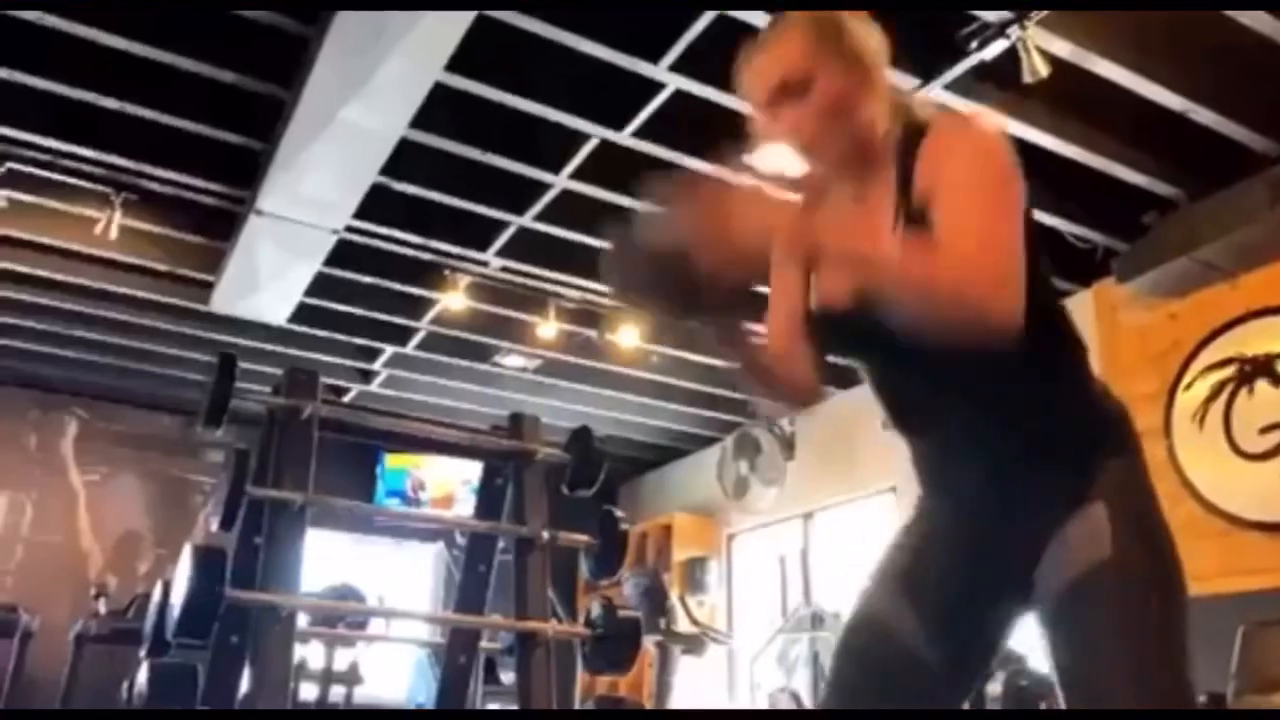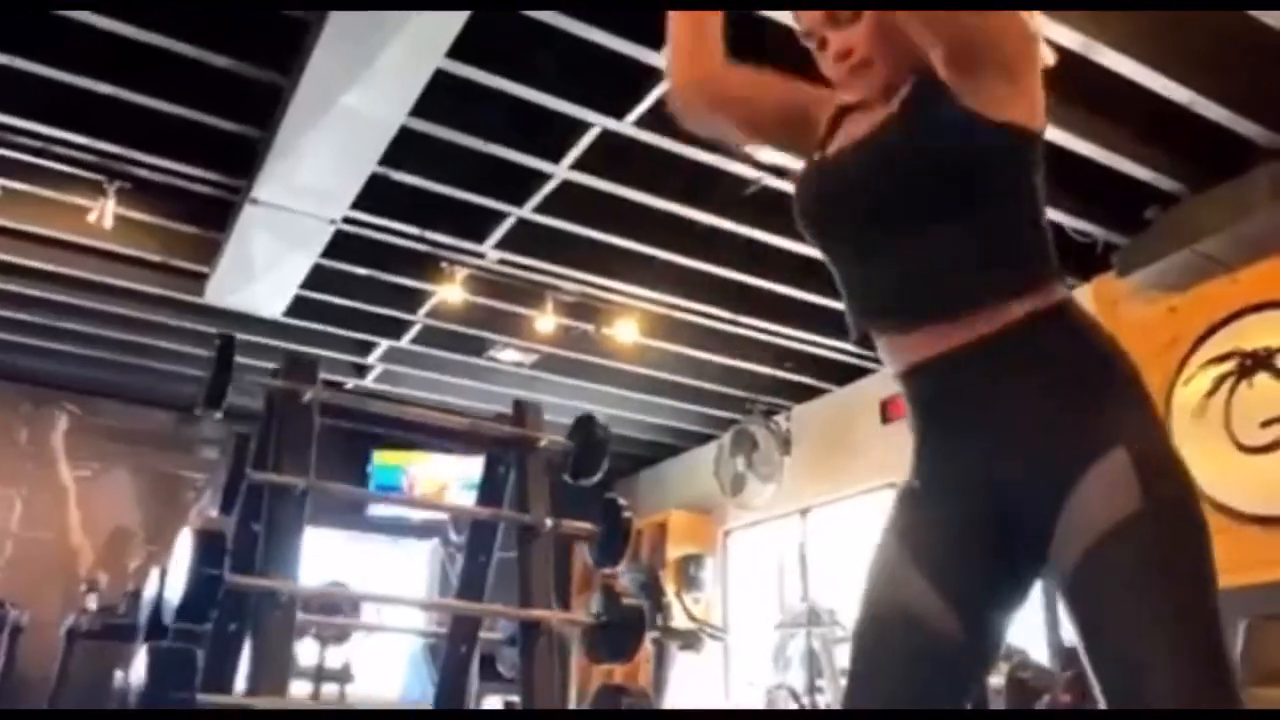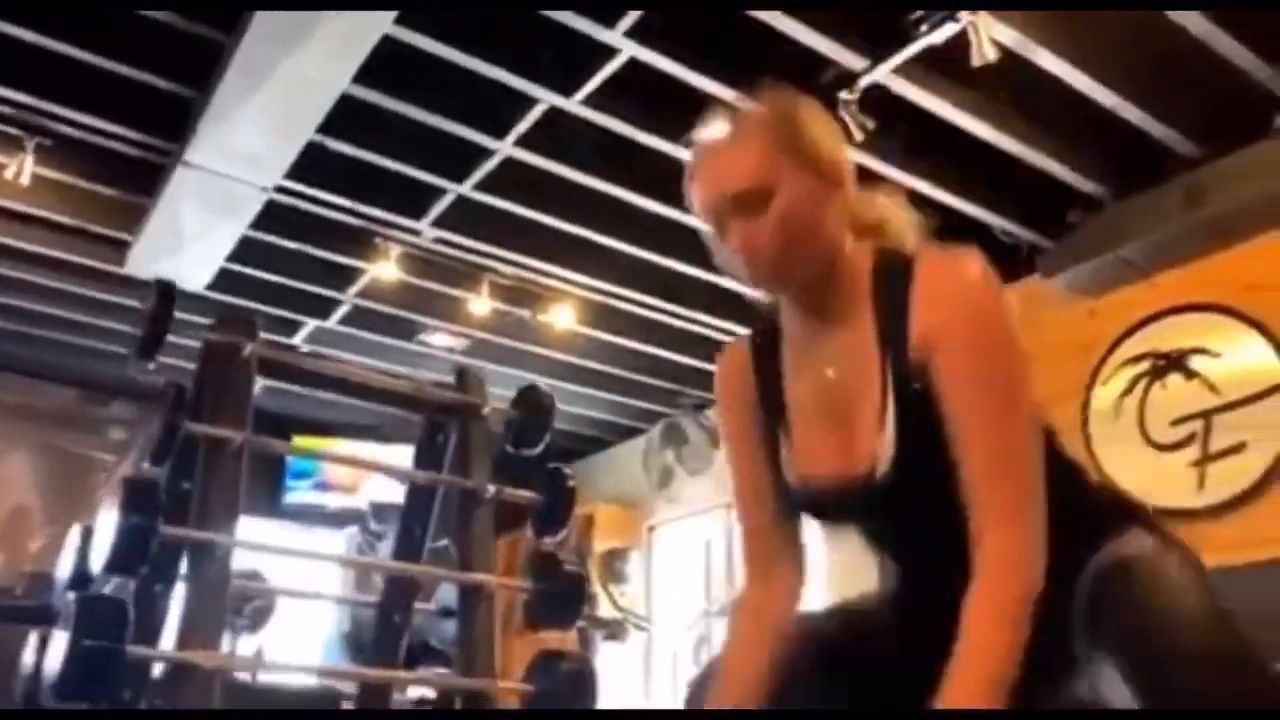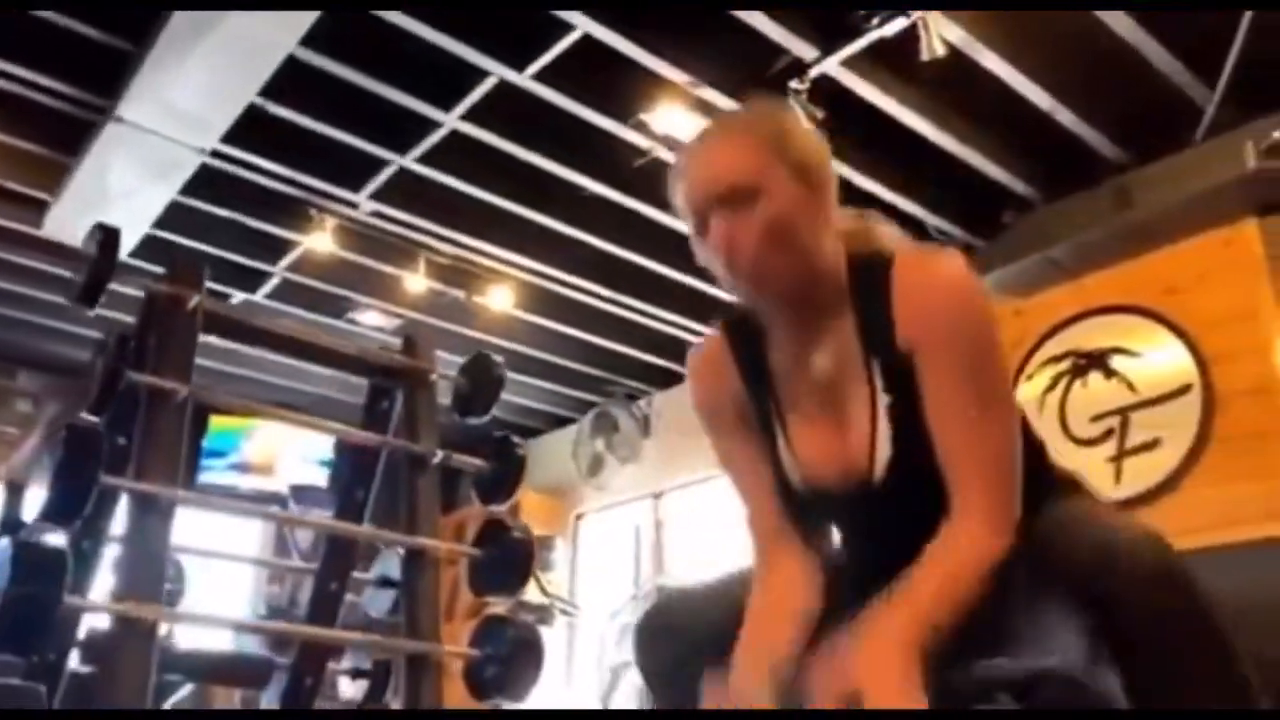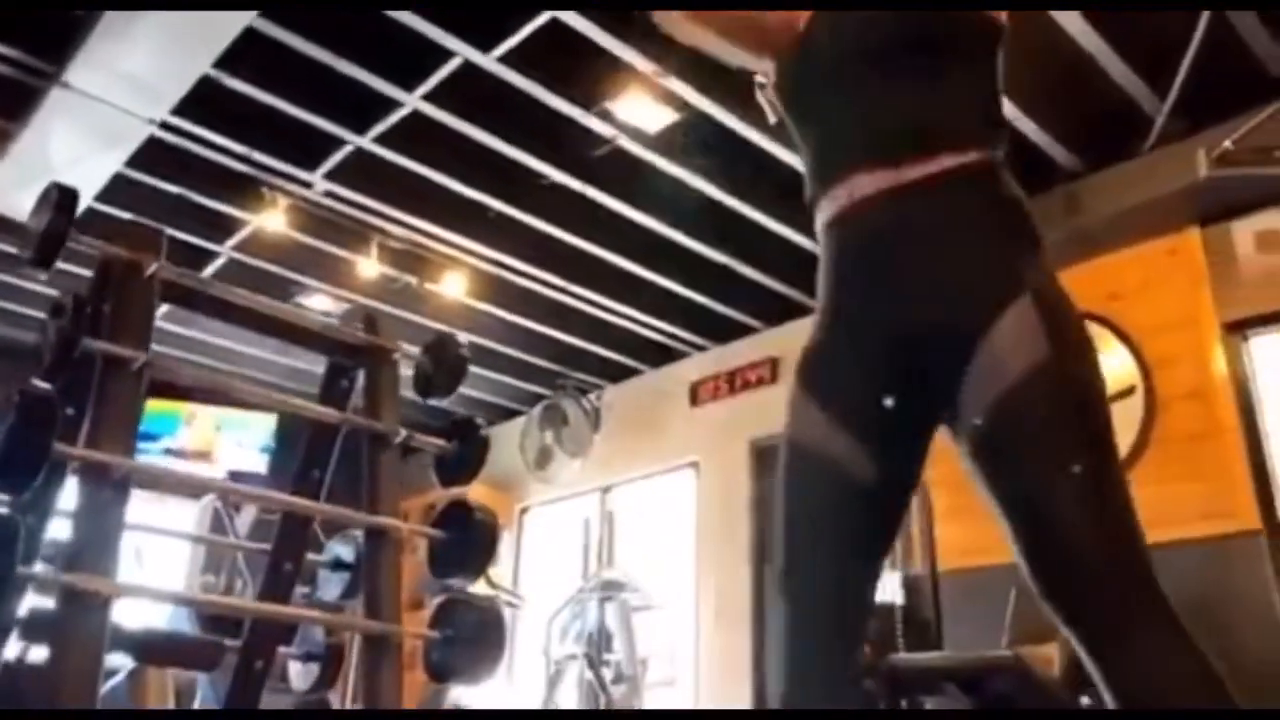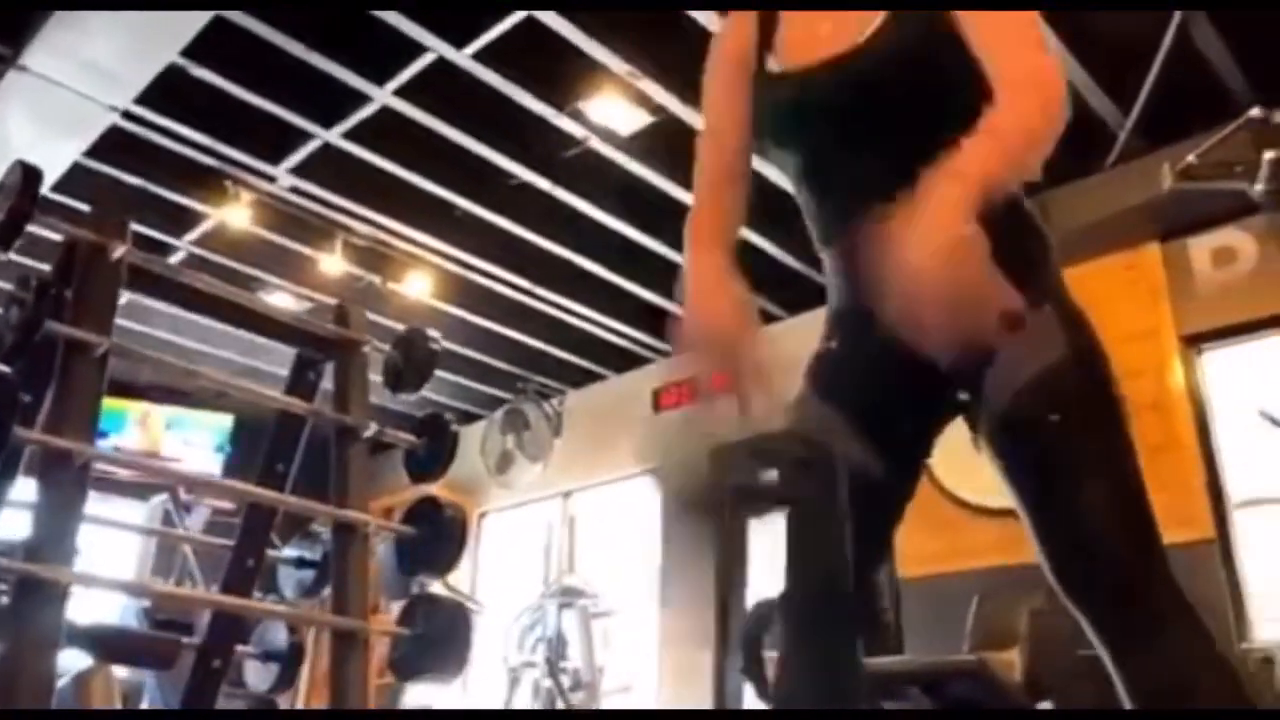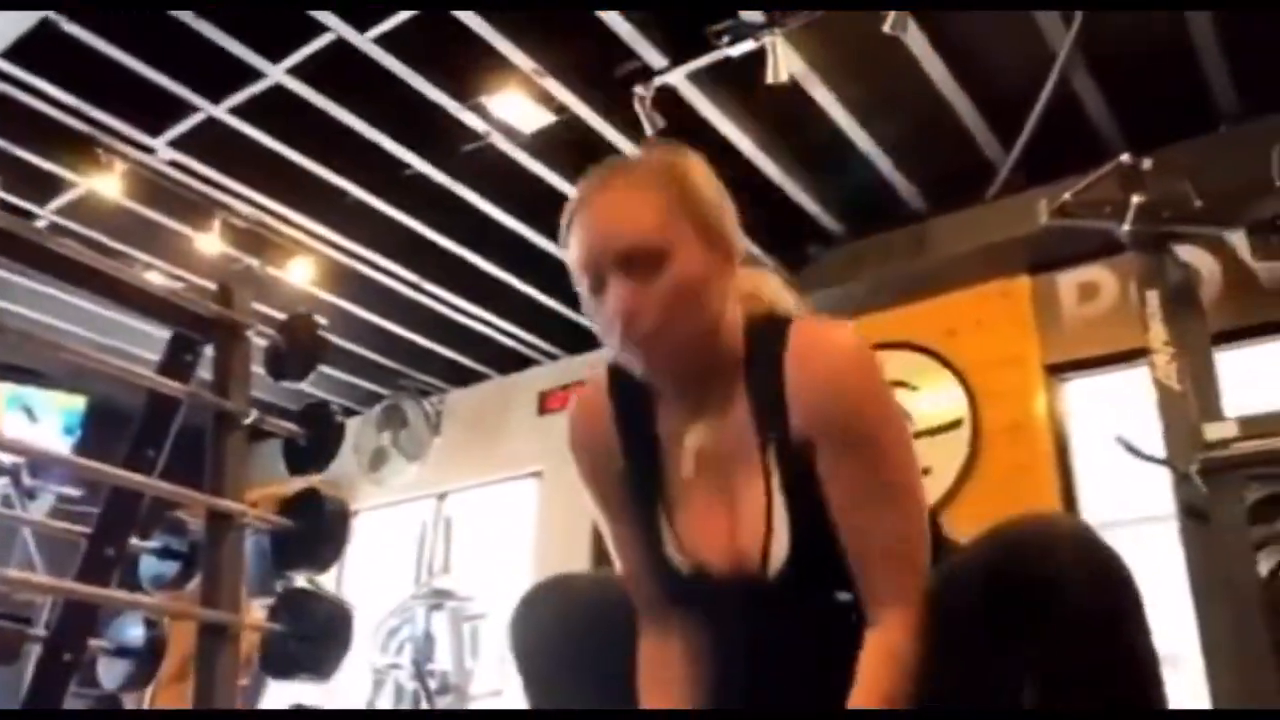
dt=0.5s
person 1, frame 1
left shoulder: (958, 148)
right shoulder: (806, 213)
left elbow: (987, 299)
right elbow: (795, 380)
left wrist: (804, 228)
right wrist: (721, 319)
left hip: (1073, 486)
right hip: (958, 511)
right knee: (854, 711)
person 1, frame 2
left shoulder: (978, 64)
right shoulder: (826, 129)
right elbow: (696, 87)
left hip: (1067, 405)
right hip: (951, 451)
left knee: (1185, 700)
right knee: (884, 698)
person 1, frame 3
left shoulder: (947, 297)
right shoulder: (744, 373)
right elbow: (771, 575)
left wrist: (965, 703)
right wrist: (732, 698)
left hip: (1084, 564)
right hip: (936, 614)
left knee: (1202, 665)
right knee: (722, 695)
person 1, frame 4
left shoulder: (928, 292)
right shoulder: (719, 369)
left elbow: (985, 524)
right elbow: (784, 562)
left wrist: (887, 643)
right wrist: (748, 685)
left hip: (1017, 569)
right hip: (884, 594)
left knee: (1140, 587)
right knee: (670, 637)
person 1, frame 5
right shoulder: (802, 30)
right elbow: (687, 23)
left hip: (977, 276)
right hip: (855, 309)
left knee: (1101, 589)
right knee: (807, 614)
person 1, frame 6
right shoulder: (747, 36)
left elbow: (1037, 91)
right elbow: (714, 202)
left wrist: (946, 201)
right wrist: (710, 281)
left hip: (985, 299)
right hip: (865, 329)
left knee: (1123, 589)
right knee: (815, 617)
person 1, frame 7
left shoulder: (821, 366)
right shoulder: (600, 420)
left elbow: (896, 611)
right elbow: (667, 628)
left hip: (924, 641)
right hip: (774, 661)
left knee: (1062, 564)
right knee: (554, 623)
